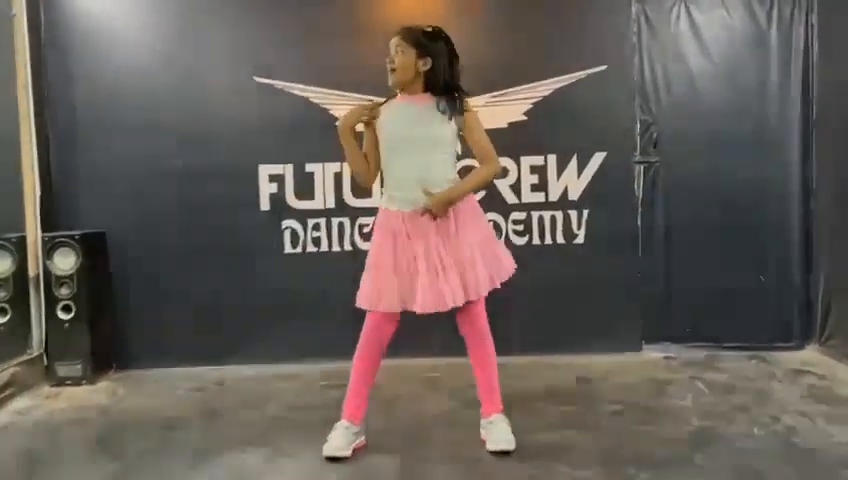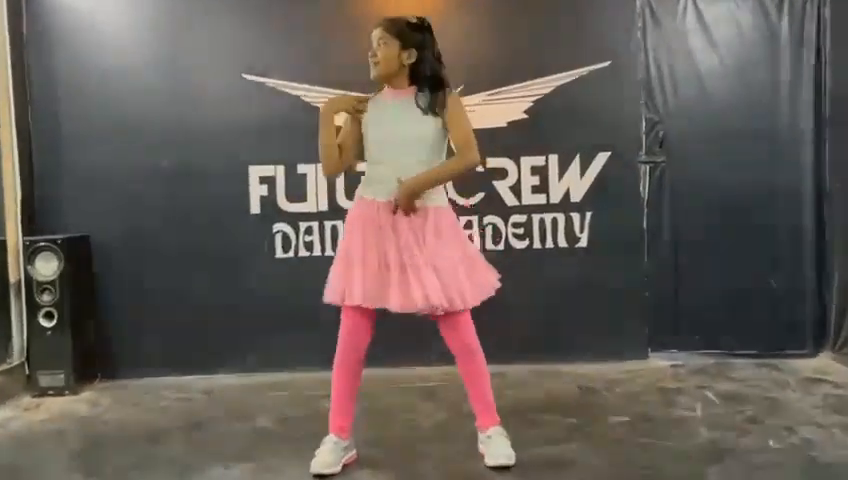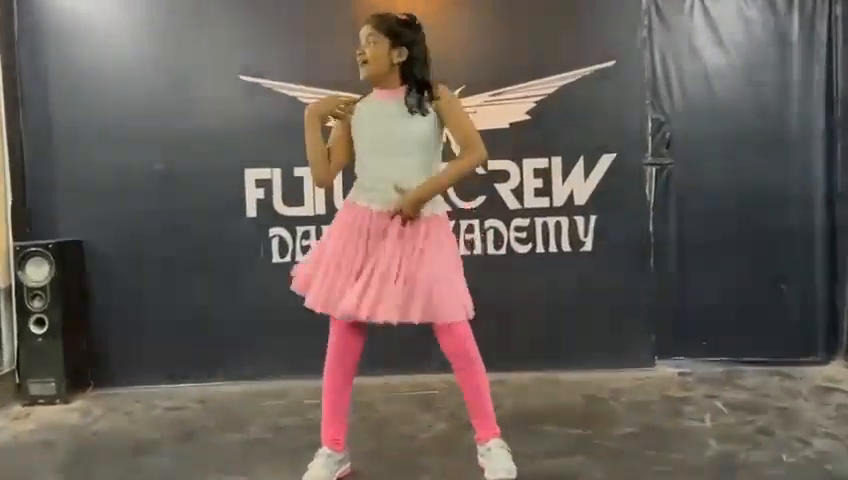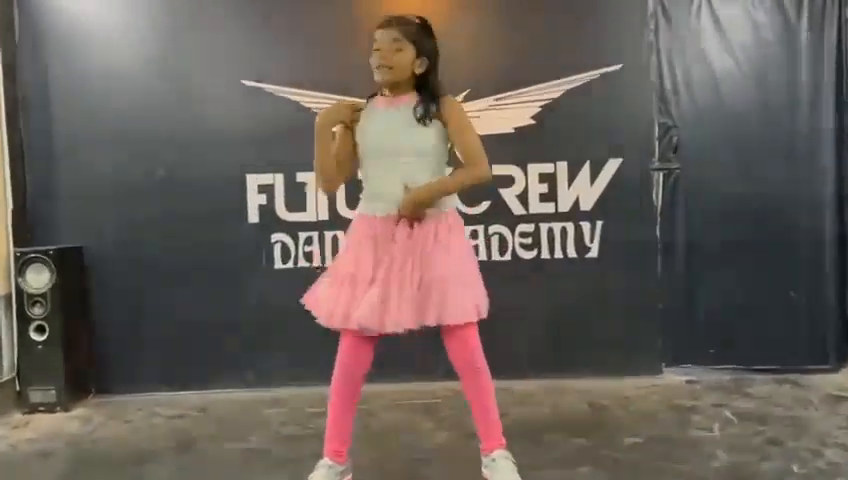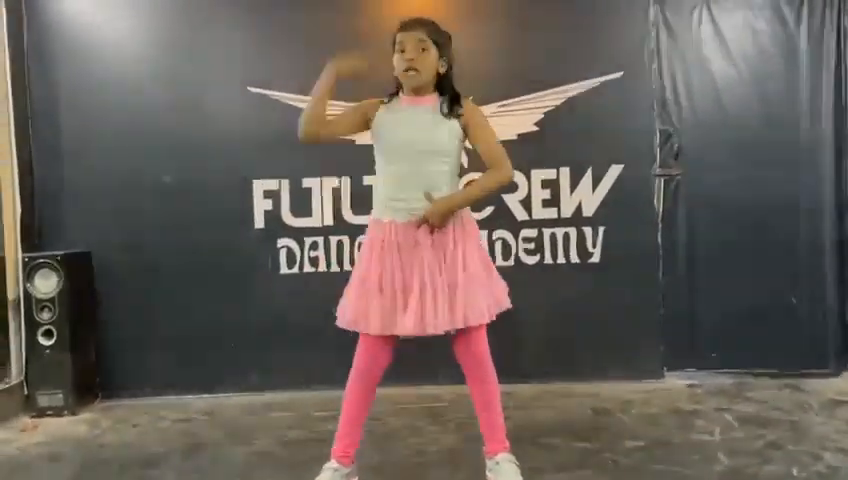
dt=0.2s
person 1, frame 1
left shoulder: (454, 106)
right shoulder: (379, 114)
left elbow: (491, 164)
right elbow: (366, 177)
left wrist: (450, 195)
right wrist: (346, 131)
left hip: (454, 223)
right hip: (398, 227)
left knee: (475, 324)
right knee: (376, 330)
left ankle: (492, 415)
right ankle: (350, 423)
person 1, frame 2
left shoulder: (442, 100)
right shoulder: (364, 108)
left elbow: (469, 157)
right elbow: (333, 168)
left wrist: (416, 185)
right wrist: (328, 115)
left hip: (428, 225)
right hip: (371, 224)
left knee: (460, 334)
right knee: (352, 336)
left ankle: (489, 428)
right ankle: (339, 437)
person 1, frame 3
left shoulder: (434, 99)
right shoulder: (352, 111)
left elbow: (475, 152)
right elbow: (323, 176)
left wrist: (422, 193)
right wrist: (313, 118)
left hip: (422, 230)
right hip: (361, 229)
left knee: (458, 342)
right knee: (342, 345)
left ankle: (490, 441)
person 1, frame 4
left shoulder: (442, 108)
right shoulder: (359, 115)
left elbow: (479, 169)
right elbow: (329, 182)
left wrist: (426, 194)
right wrist: (324, 125)
left hip: (435, 235)
right hip: (374, 239)
left knee: (465, 351)
right knee: (352, 356)
person 1, frame 5
left shoulder: (460, 110)
right shoulder: (377, 111)
left elbow: (502, 170)
right elbow: (309, 131)
left wrist: (452, 203)
right wrist: (331, 74)
left hip: (450, 238)
right hip: (389, 241)
left knee: (474, 353)
right knee: (370, 358)
